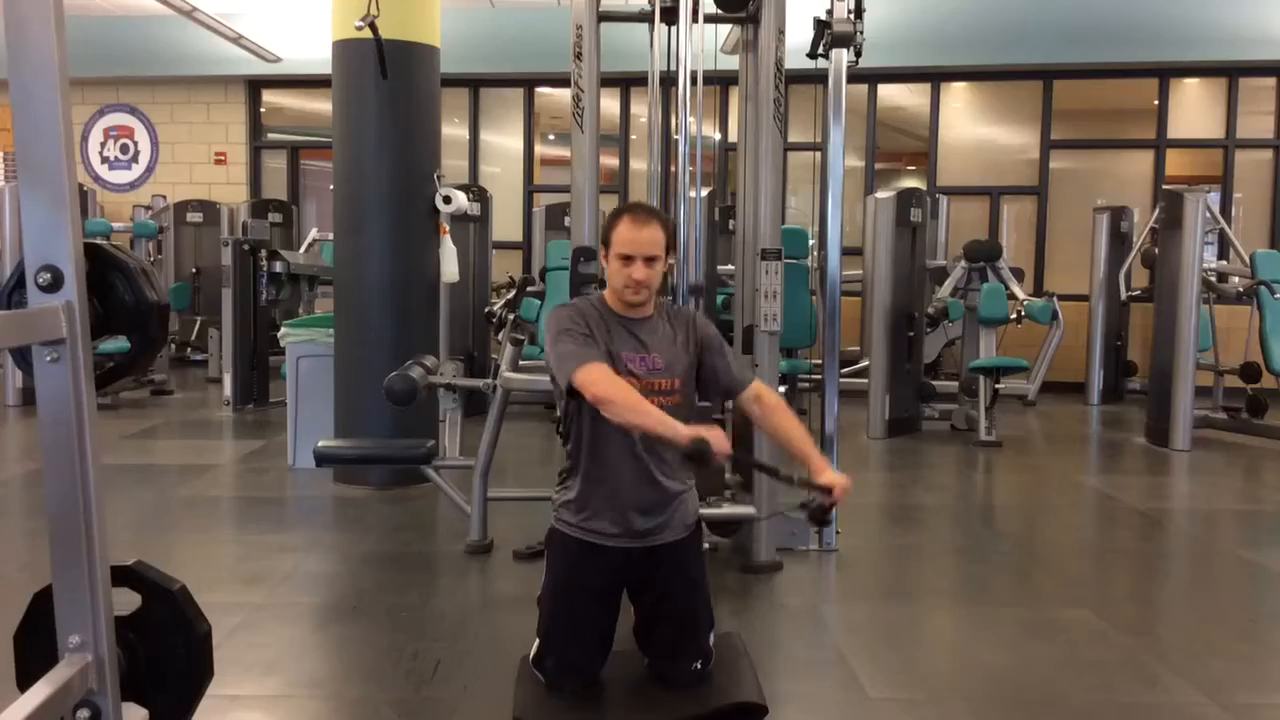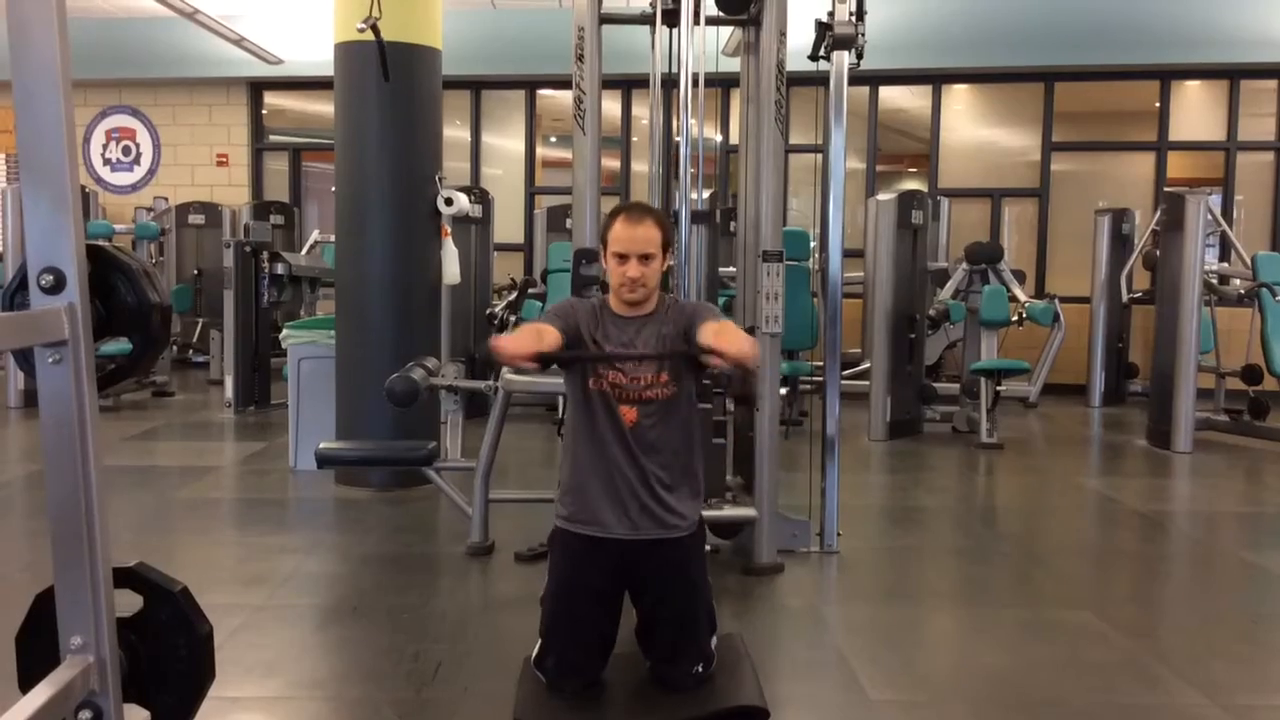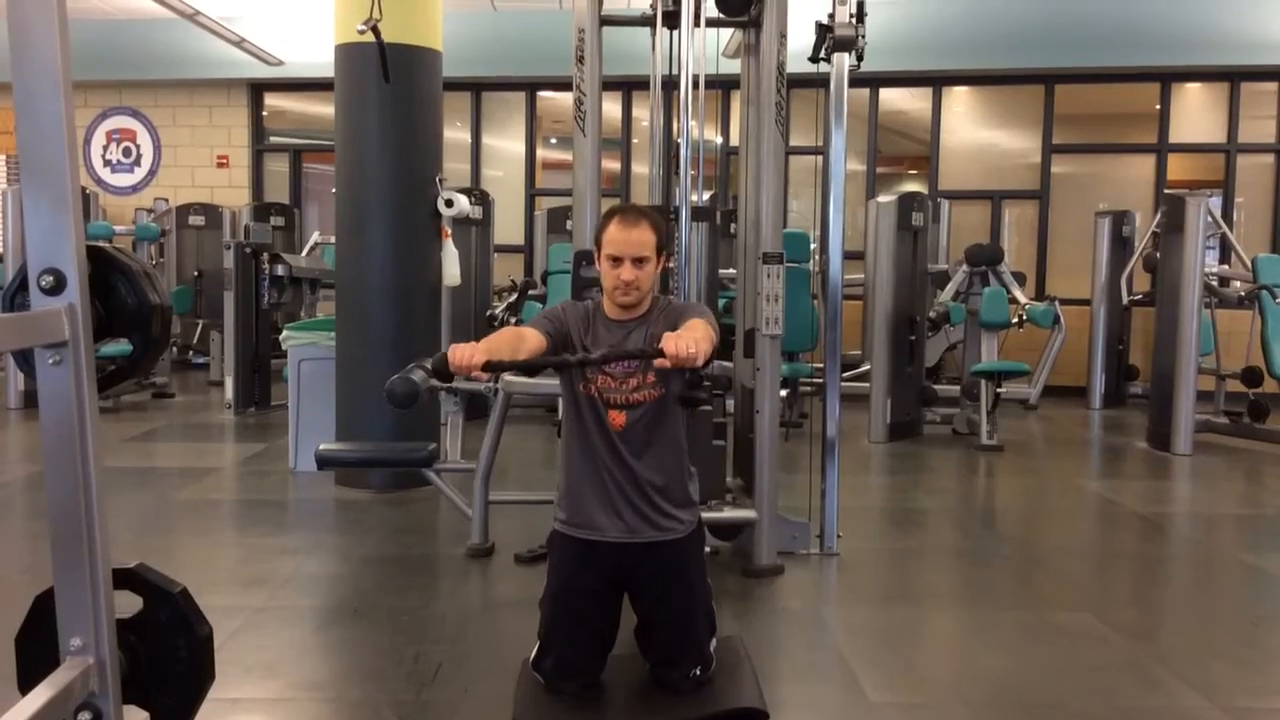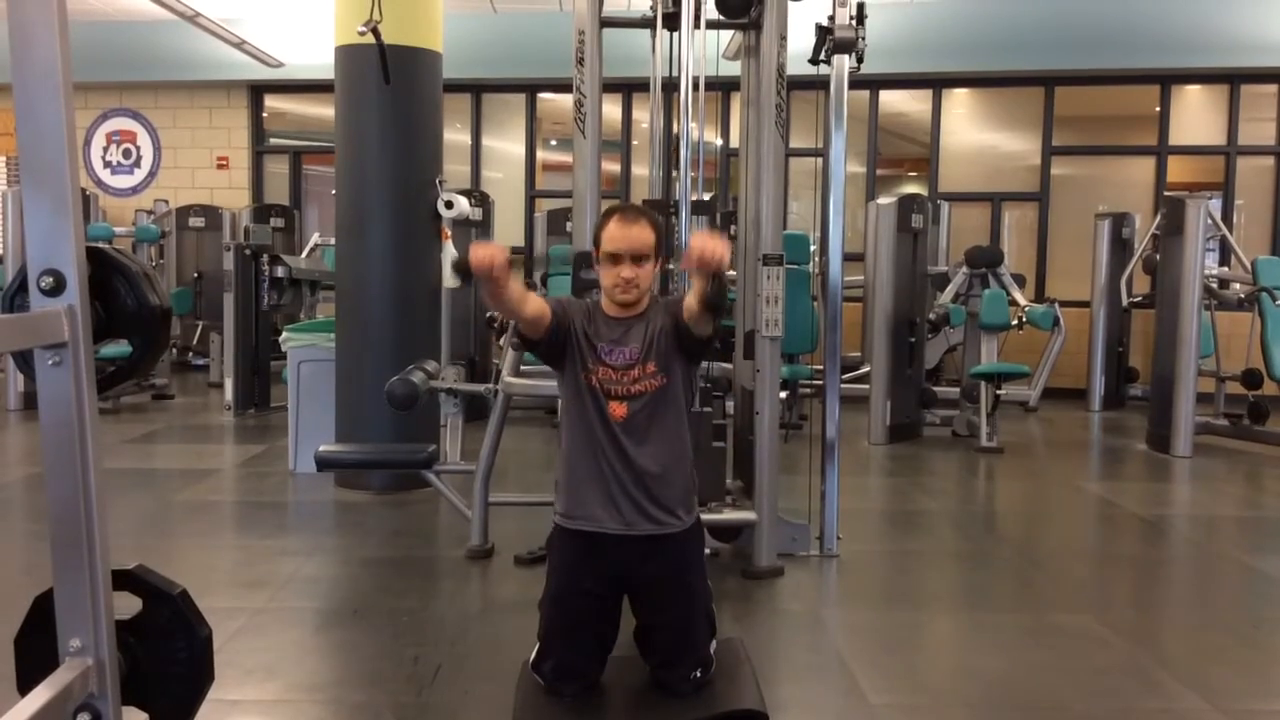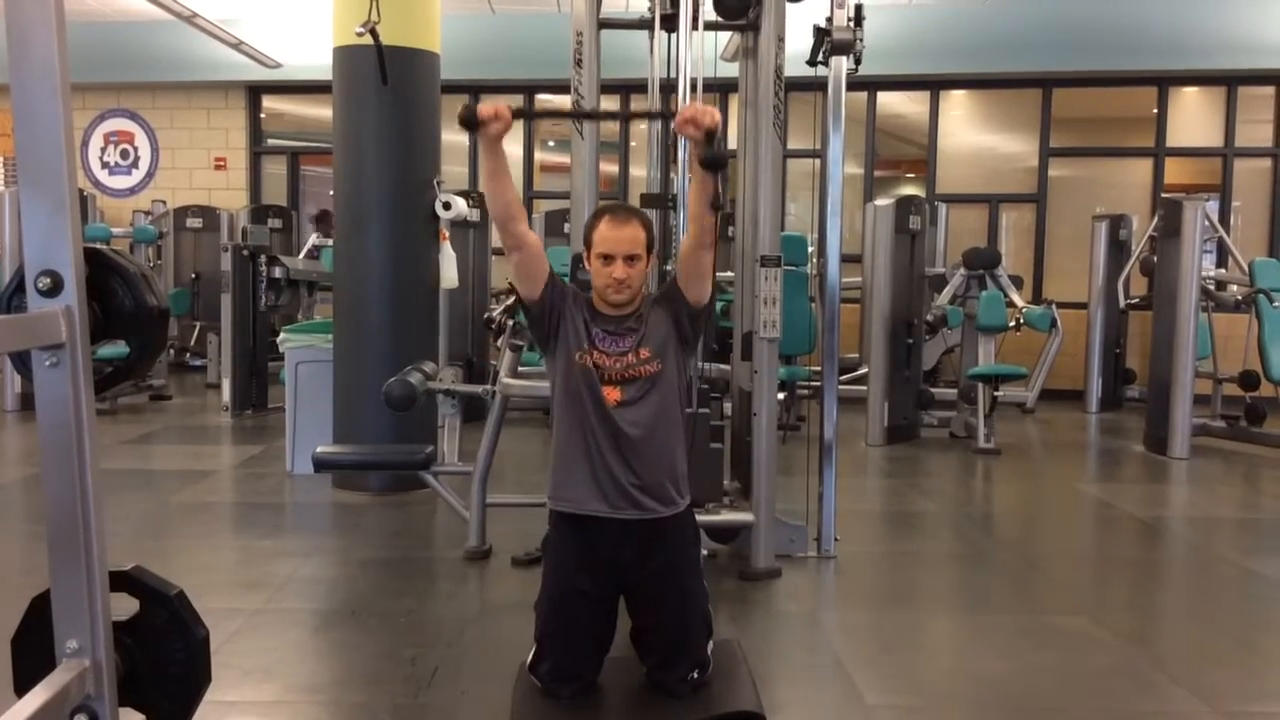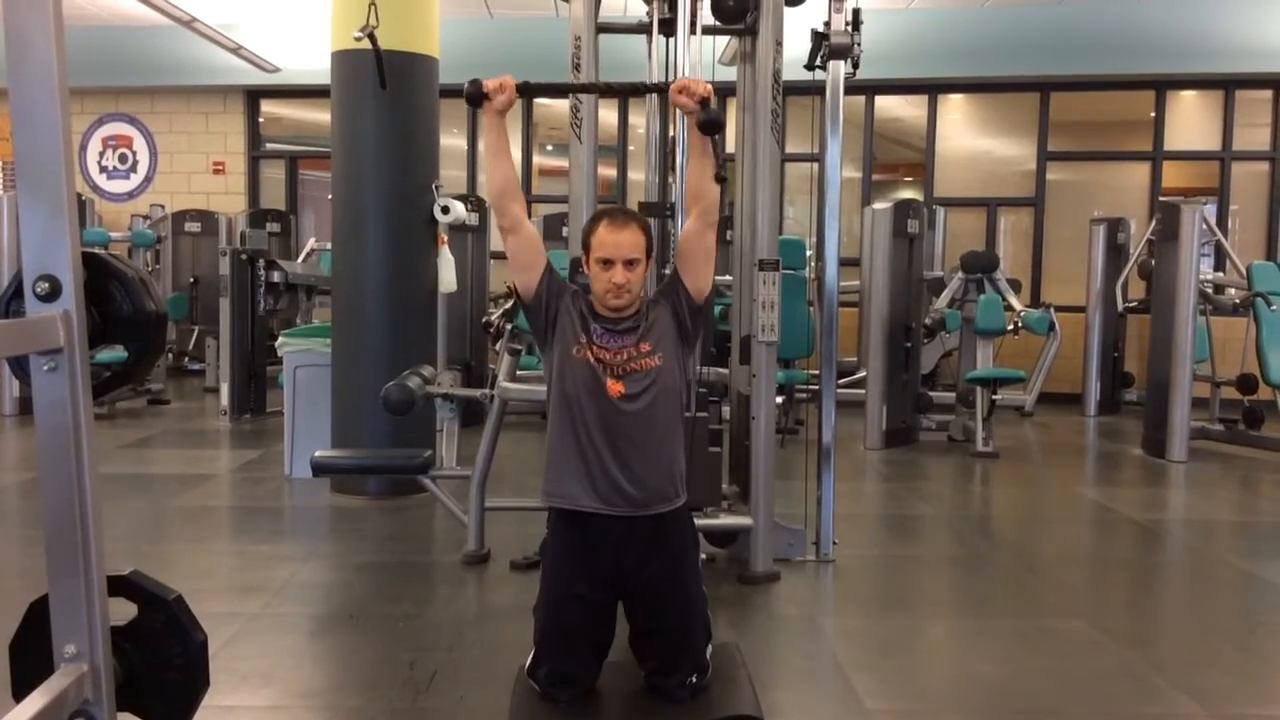
dt=0.4s
person 1, frame 1
left shoulder: (690, 329)
right shoulder: (572, 322)
left elbow: (757, 396)
right elbow: (602, 393)
left wrist: (817, 463)
right wrist: (681, 430)
left hip: (671, 530)
right hip: (587, 531)
left knee: (684, 672)
right knee: (566, 676)
left ankle: (649, 627)
person 1, frame 2
left shoulder: (688, 318)
right shoulder: (574, 317)
left elbow: (723, 334)
right elbow: (540, 336)
left wrist: (735, 344)
right wrist: (519, 343)
left hip: (670, 526)
right hip: (584, 526)
left knee: (686, 673)
right knee: (564, 676)
left ankle: (656, 625)
person 1, frame 3
left shoulder: (679, 319)
right shoulder: (569, 321)
left elbow: (700, 329)
right elbow: (523, 340)
left wrist: (691, 341)
right wrist: (480, 351)
left hip: (668, 531)
right hip: (583, 530)
left knee: (684, 675)
right knee: (564, 677)
left ankle: (653, 632)
right ankle: (604, 629)
person 1, frame 4
left shoulder: (675, 325)
right shoulder: (570, 325)
left elbow: (701, 306)
right elbow: (524, 308)
left wrist: (710, 269)
right wrist: (493, 275)
left hip: (668, 528)
right hip: (583, 529)
left knee: (685, 678)
right knee: (564, 678)
left ankle: (652, 637)
right ankle: (600, 638)
person 1, frame 5
left shoulder: (673, 318)
right shoulder: (560, 316)
left elbow: (701, 235)
right elbow: (514, 232)
left wrist: (703, 149)
right wrist: (490, 143)
left hip: (663, 523)
right hip: (578, 523)
left knee: (682, 677)
right knee: (561, 678)
left ankle: (650, 636)
right ankle: (597, 632)
person 1, frame 6
left shoulder: (673, 317)
right shoulder: (558, 314)
left elbow: (702, 216)
right elbow: (511, 217)
left wrist: (697, 121)
right wrist: (494, 118)
left hip: (661, 524)
right hip: (577, 525)
left knee: (682, 681)
right knee: (559, 684)
left ankle: (650, 643)
right ankle: (595, 639)
